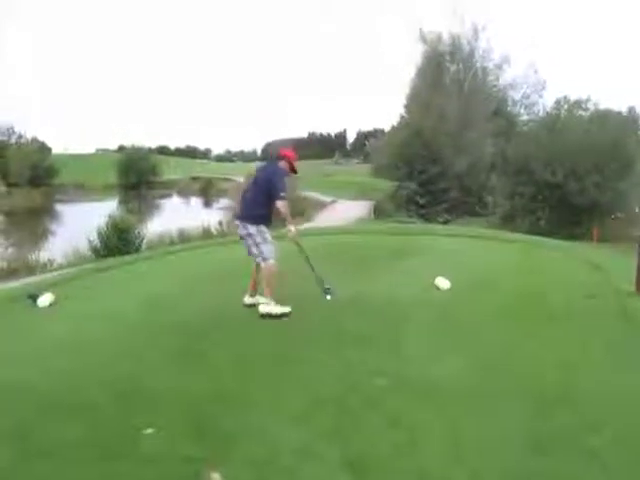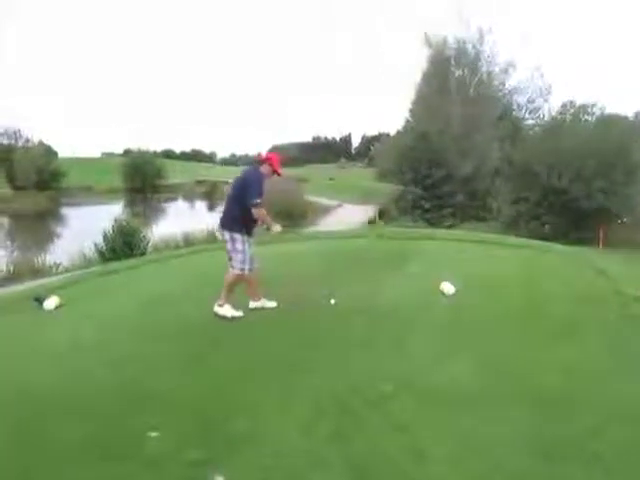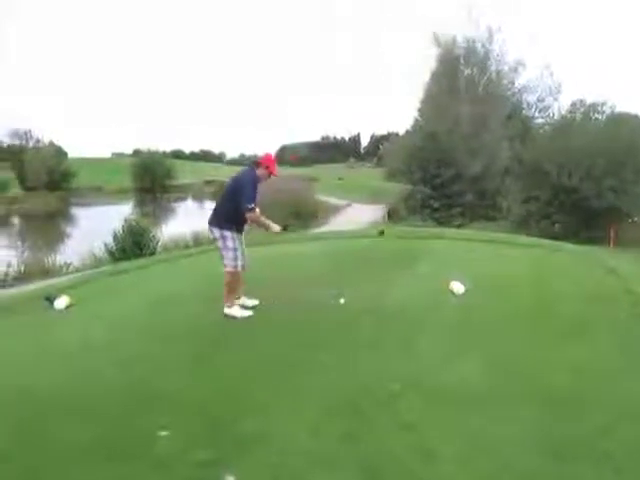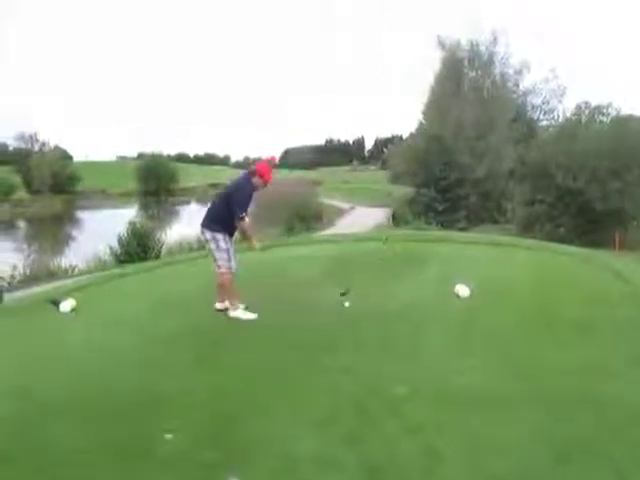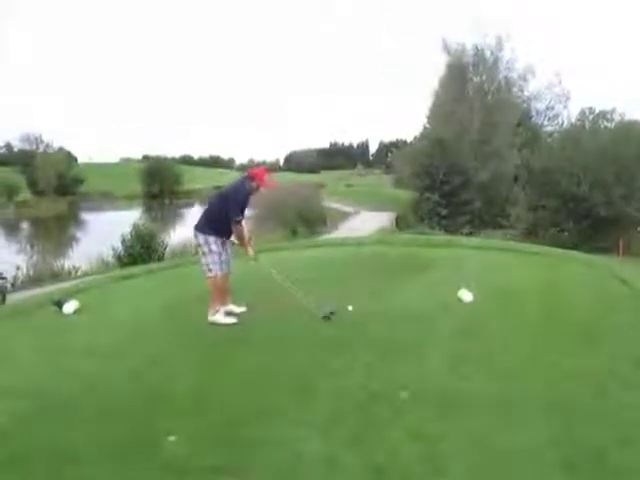
dt=0.4s
person 1, frame 1
left shoulder: (263, 170)
right shoulder: (277, 174)
left elbow: (250, 197)
right elbow: (280, 203)
right wrist: (290, 224)
left hip: (245, 221)
right hip: (254, 224)
left knee: (260, 260)
right knee: (269, 262)
left ankle: (251, 295)
right ankle: (267, 304)
person 1, frame 2
left shoulder: (250, 175)
right shoulder: (255, 178)
right elbow: (256, 210)
left wrist: (268, 222)
right wrist: (272, 225)
left hip: (239, 227)
right hip: (235, 229)
left knee: (248, 266)
right knee: (238, 268)
left ankle: (256, 299)
right ankle: (222, 304)
person 1, frame 3
left shoulder: (249, 177)
right shoulder: (248, 181)
left elbow: (251, 209)
right elbow: (250, 214)
left wrist: (265, 222)
right wrist: (269, 225)
left hip: (232, 225)
right hip: (223, 226)
left knee: (239, 263)
right knee: (233, 265)
left ankle: (236, 297)
right ankle: (230, 305)
person 1, frame 4
left shoulder: (245, 184)
right shoulder: (243, 189)
left elbow: (241, 217)
right elbow: (239, 221)
left wrist: (249, 233)
right wrist: (251, 240)
left hip: (222, 228)
right hip: (214, 229)
left knee: (227, 267)
right knee: (226, 268)
left ankle: (222, 301)
right ankle: (235, 308)
person 1, frame 5
left shoulder: (242, 191)
right shoulder: (237, 193)
left elbow: (238, 222)
right elbow: (236, 225)
left wrist: (246, 241)
right wrist: (246, 246)
left hip: (219, 233)
right hip: (207, 233)
left knee: (224, 270)
right knee: (216, 272)
left ankle: (225, 304)
right ankle: (214, 312)
